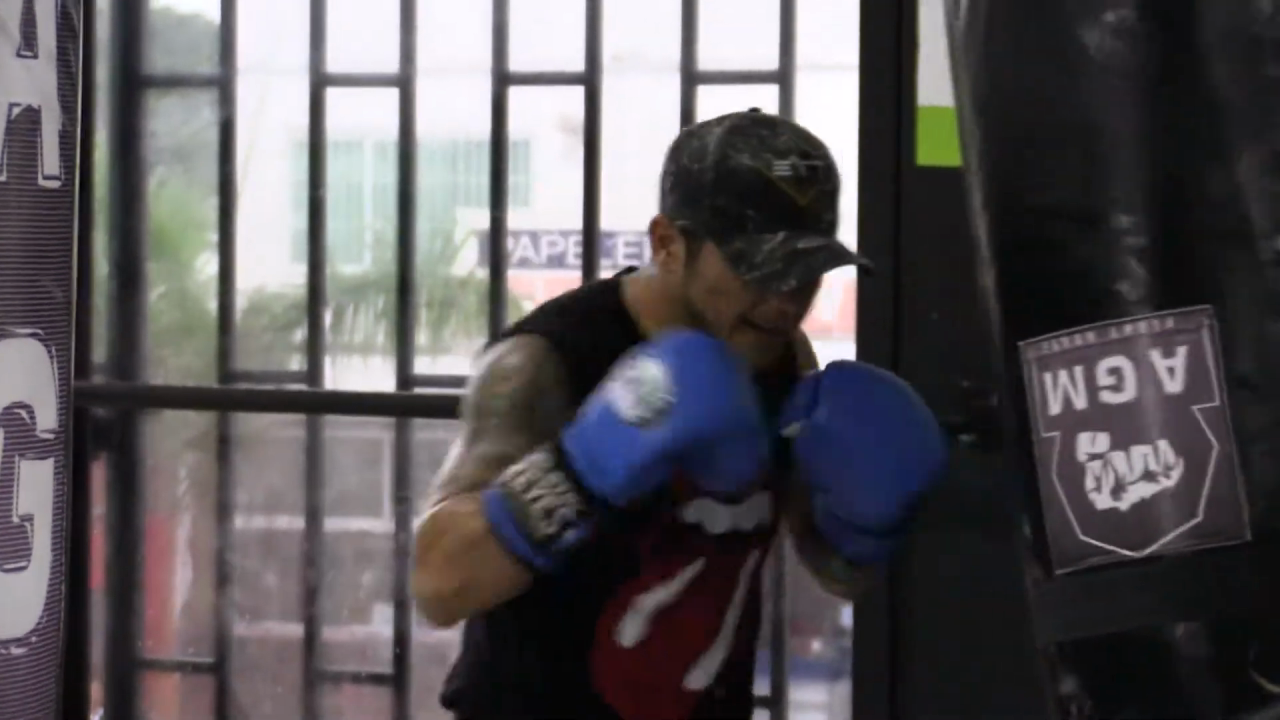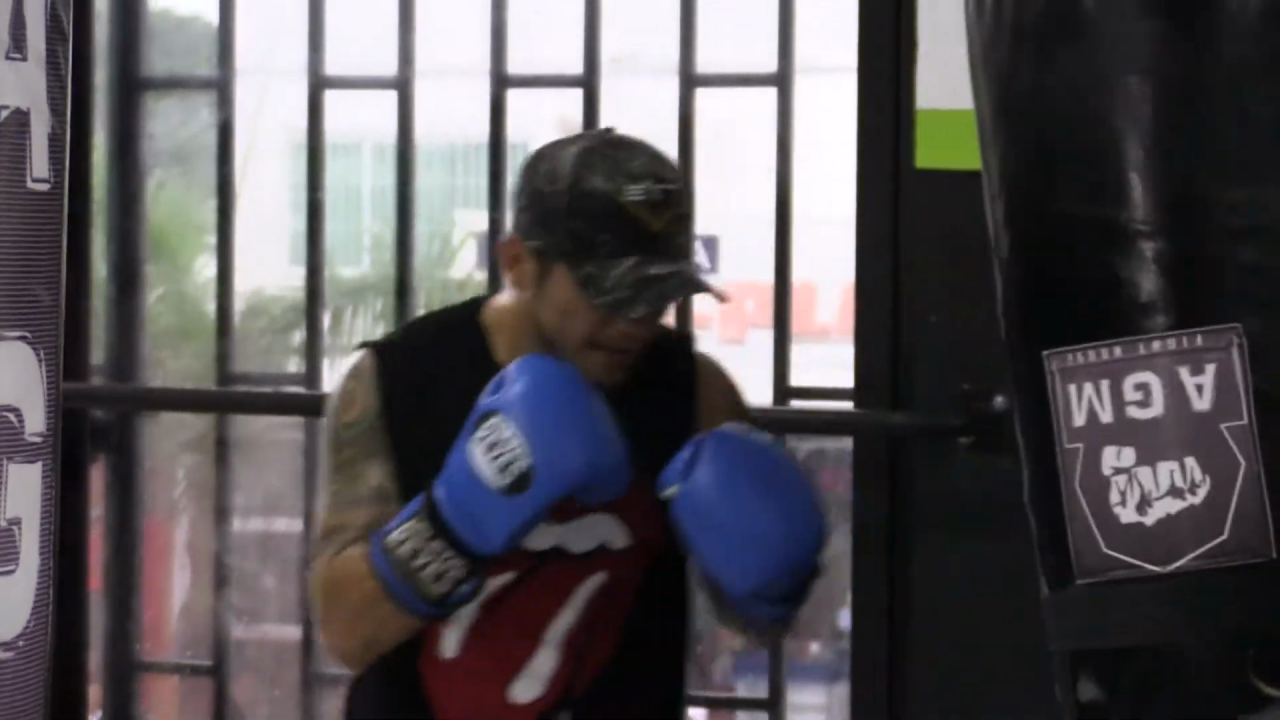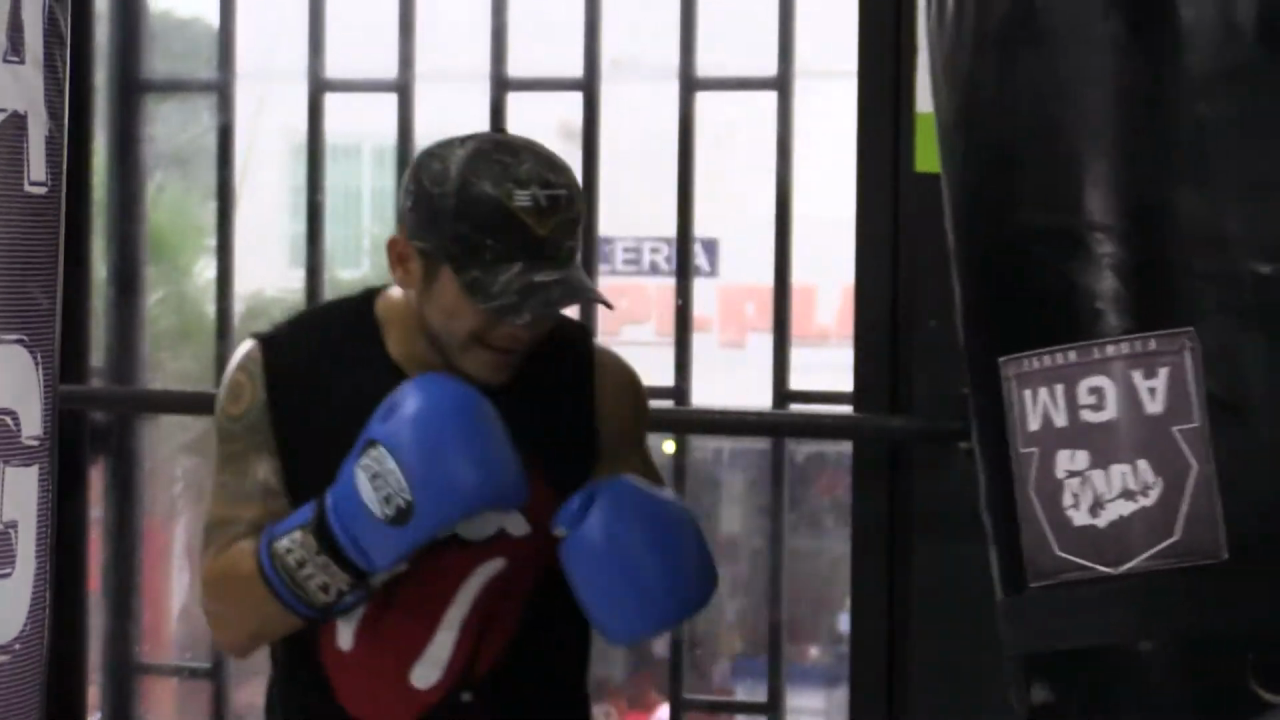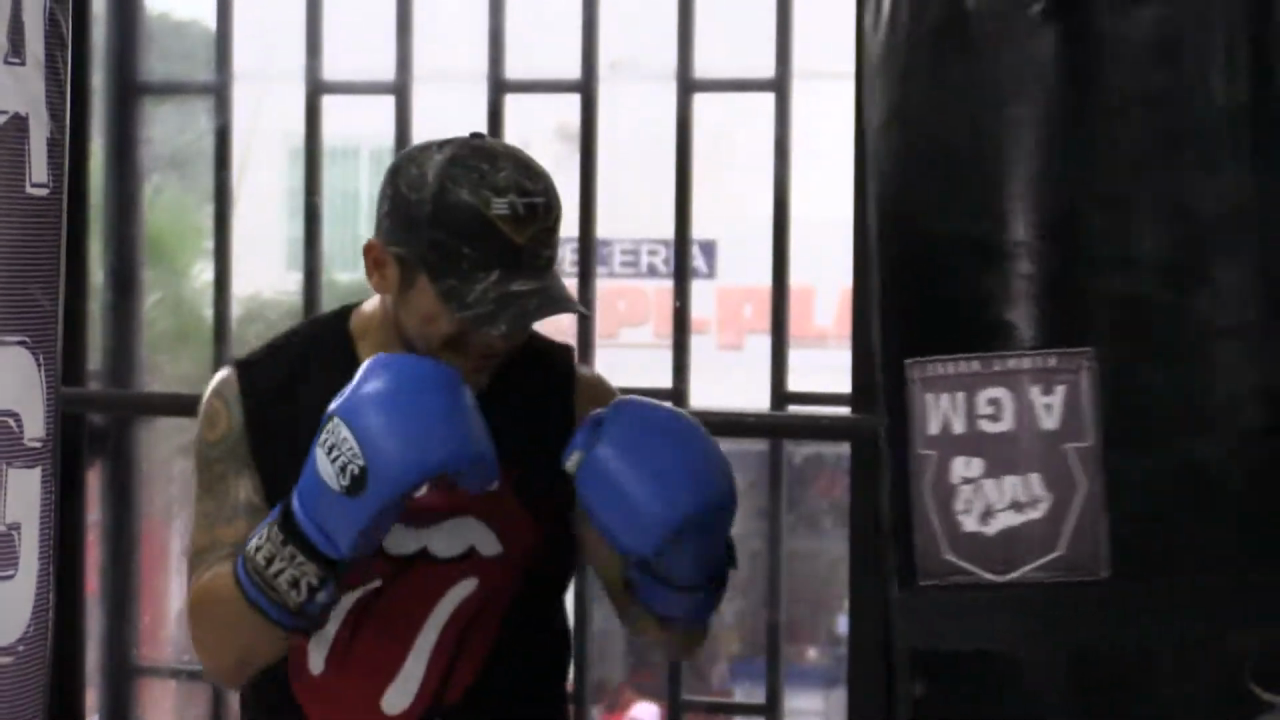
dt=0.2s
person 1, frame 1
left shoulder: (780, 368)
right shoulder: (547, 363)
left elbow: (847, 574)
right elbow: (441, 578)
left wrist: (869, 515)
right wrist: (586, 467)
person 1, frame 2
left shoulder: (695, 394)
right shoulder: (390, 383)
left elbow: (755, 614)
right elbow: (347, 629)
left wrist: (768, 573)
right wrist: (465, 515)
person 1, frame 3
left shoulder: (591, 385)
right shoulder: (276, 374)
left elbow: (646, 590)
right elbow: (231, 617)
left wrist: (659, 555)
right wrist: (347, 526)
person 1, frame 4
left shoulder: (568, 401)
right shoulder: (256, 395)
left elbow: (670, 630)
right elbow: (224, 649)
left wrist: (686, 555)
right wrist: (320, 521)
